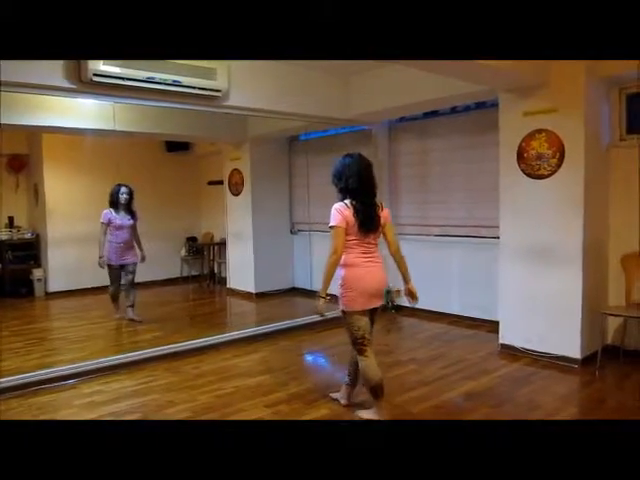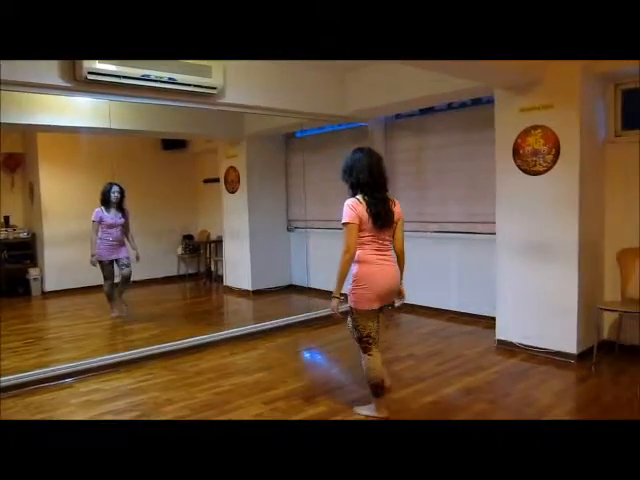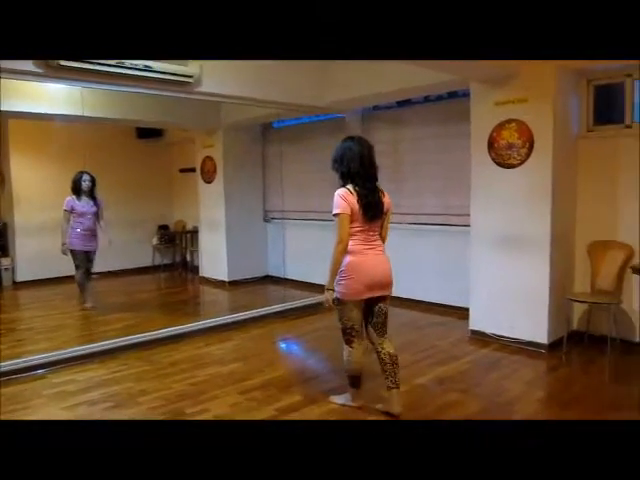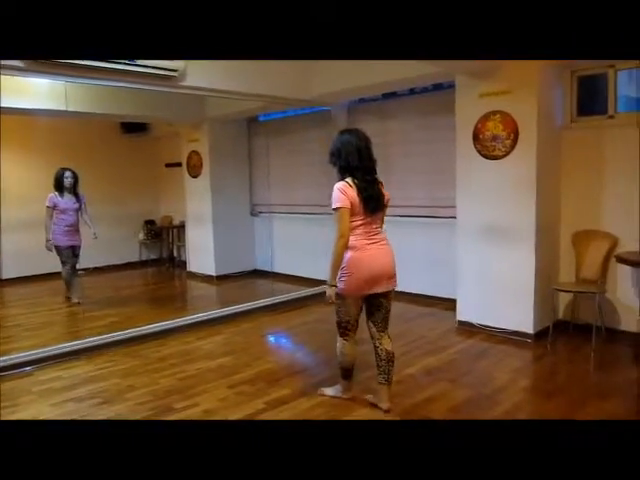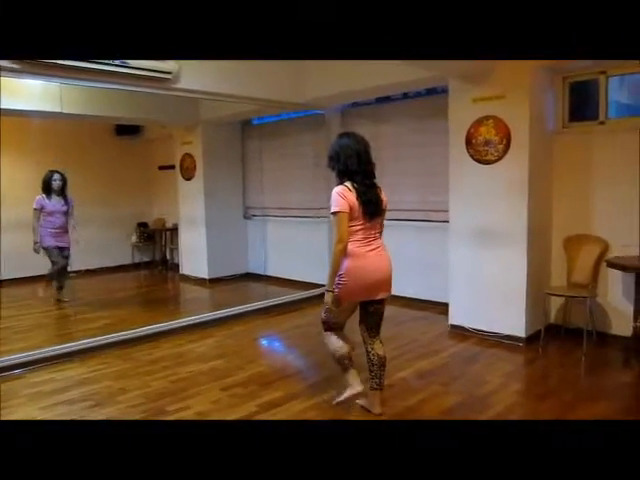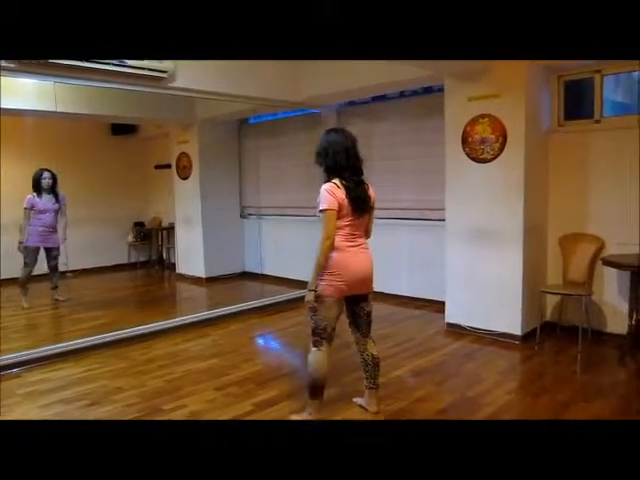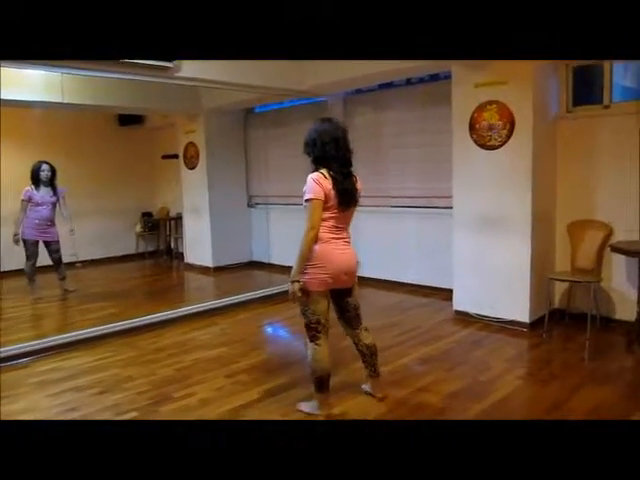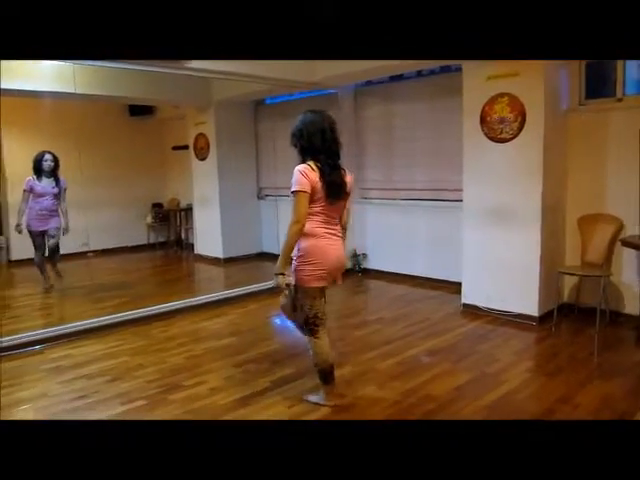
dt=0.3s
person 1, frame 1
left shoulder: (341, 209)
right shoulder: (380, 209)
left elbow: (336, 254)
right elbow: (395, 249)
left wrist: (323, 292)
right wrist: (407, 282)
left hip: (355, 281)
right hip: (377, 278)
left knee: (362, 345)
right knee: (360, 340)
left ankle: (379, 409)
right ankle: (346, 393)
person 1, frame 2
left shoulder: (353, 205)
right shoulder: (393, 204)
left elbow: (349, 251)
right elbow: (399, 248)
left wrist: (336, 293)
right wrist: (399, 281)
left hip: (367, 279)
right hip: (389, 276)
left knee: (368, 344)
right knee: (363, 332)
left ankle: (378, 406)
right ankle: (383, 377)
person 1, frame 3
left shoulder: (344, 195)
right shoulder: (382, 195)
left elbow: (342, 243)
left wrist: (330, 285)
left hip: (356, 271)
right hip: (381, 268)
left knee: (352, 338)
right knee: (379, 336)
left ankle: (354, 396)
right ankle: (394, 400)
person 1, frame 4
left shoulder: (343, 188)
right shoulder: (379, 187)
left elbow: (343, 237)
left wrist: (331, 280)
left hip: (358, 265)
right hip: (384, 261)
left knee: (346, 331)
right knee: (380, 331)
left ankle: (345, 388)
right ankle: (383, 396)
person 1, frame 5
left shoulder: (341, 193)
right shoulder: (378, 192)
left elbow: (341, 243)
left wrist: (330, 286)
left hip: (356, 270)
right hip: (382, 267)
left knee: (330, 327)
right knee: (372, 335)
left ankle: (353, 382)
right ankle: (375, 399)
person 1, frame 6
left shoulder: (330, 189)
right shoulder: (365, 188)
left elbow: (328, 240)
left wrist: (313, 284)
left hip: (337, 269)
right hip: (363, 265)
left knee: (320, 341)
right knee: (364, 335)
left ankle: (313, 411)
right ankle: (371, 398)
person 1, frame 7
left shoulder: (317, 179)
right shoulder: (352, 181)
left elbow: (312, 230)
left wrist: (295, 274)
left hip: (320, 262)
right hip: (346, 259)
left knee: (316, 335)
right knee: (354, 326)
left ankle: (322, 402)
right ankle: (375, 384)
person 1, frame 8
left shoulder: (304, 172)
right shoulder: (343, 174)
left elbow: (297, 224)
left wrist: (280, 267)
left hip: (313, 255)
right hip: (335, 252)
left knee: (315, 328)
right knee: (293, 306)
left ankle: (329, 393)
person 2, frame 1
left shoulder: (132, 214)
right shoulder: (107, 214)
right elbow: (103, 235)
left wrist: (141, 250)
right wrist: (101, 255)
left hip: (129, 252)
right hip: (113, 252)
left knee: (130, 281)
right knee: (115, 283)
left ankle: (130, 312)
right ankle: (117, 310)
person 2, frame 2
left shoulder: (124, 212)
right shoulder: (99, 212)
left elbow: (127, 232)
right elbow: (94, 234)
left wrist: (135, 249)
right wrist: (93, 253)
left hip: (120, 248)
right hip: (104, 249)
left knee: (127, 273)
right knee: (109, 280)
left ankle: (119, 296)
right ankle: (113, 308)
person 2, frame 3
left shoulder: (96, 201)
right shoulder: (71, 201)
left elbow: (100, 220)
right elbow: (65, 223)
left wrist: (107, 235)
right wrist: (64, 242)
left hip: (92, 238)
right hip: (77, 238)
left knee: (88, 269)
right knee: (80, 269)
left ankle: (84, 295)
right ankle: (86, 298)
person 2, frame 4
left shoulder: (79, 197)
right shoulder: (53, 197)
left elbow: (84, 214)
right elbow: (48, 219)
left wrist: (92, 228)
right wrist: (48, 238)
left hip: (75, 234)
right hip: (60, 235)
left knee: (73, 264)
right knee: (67, 265)
left ankle: (68, 292)
right ankle: (73, 294)
person 2, frame 5
left shoulder: (67, 199)
right shoulder: (41, 200)
left elbow: (70, 219)
right elbow: (35, 221)
right wrist: (36, 240)
left hip: (63, 236)
right hip: (47, 236)
left knee: (64, 265)
right knee: (57, 264)
left ankle: (59, 293)
person 2, frame 6
left shoulder: (59, 198)
right shoulder: (31, 198)
left elbow: (63, 217)
right elbow: (25, 220)
left wrist: (63, 232)
right wrist: (21, 240)
left hip: (52, 236)
right hip: (34, 235)
left knee: (53, 265)
right knee: (28, 266)
left ankle: (55, 293)
right ankle: (24, 297)
person 2, frame 7
left shoulder: (58, 191)
right shoulder: (29, 191)
left elbow: (63, 208)
right elbow: (22, 212)
left wrist: (70, 224)
right wrist: (16, 231)
left hip: (49, 229)
right hip: (31, 229)
left knee: (57, 258)
right knee: (31, 260)
left ankle: (63, 285)
right ankle: (33, 290)
person 2, frame 8
left shoulder: (59, 182)
right shoulder: (31, 181)
left elbow: (62, 203)
right elbow: (24, 203)
left wrist: (66, 221)
right wrist: (19, 222)
left hip: (53, 218)
right hip: (35, 219)
left knee: (53, 245)
right knee: (39, 251)
left ankle: (55, 266)
right ankle: (46, 279)
